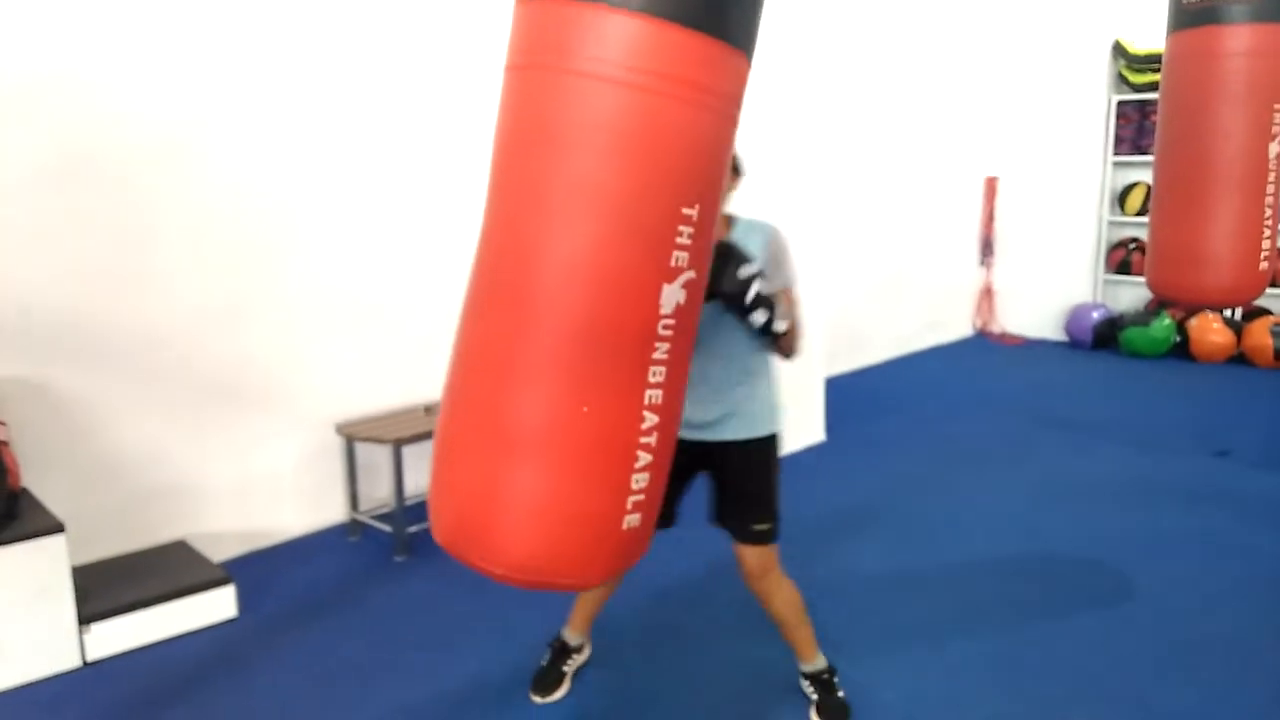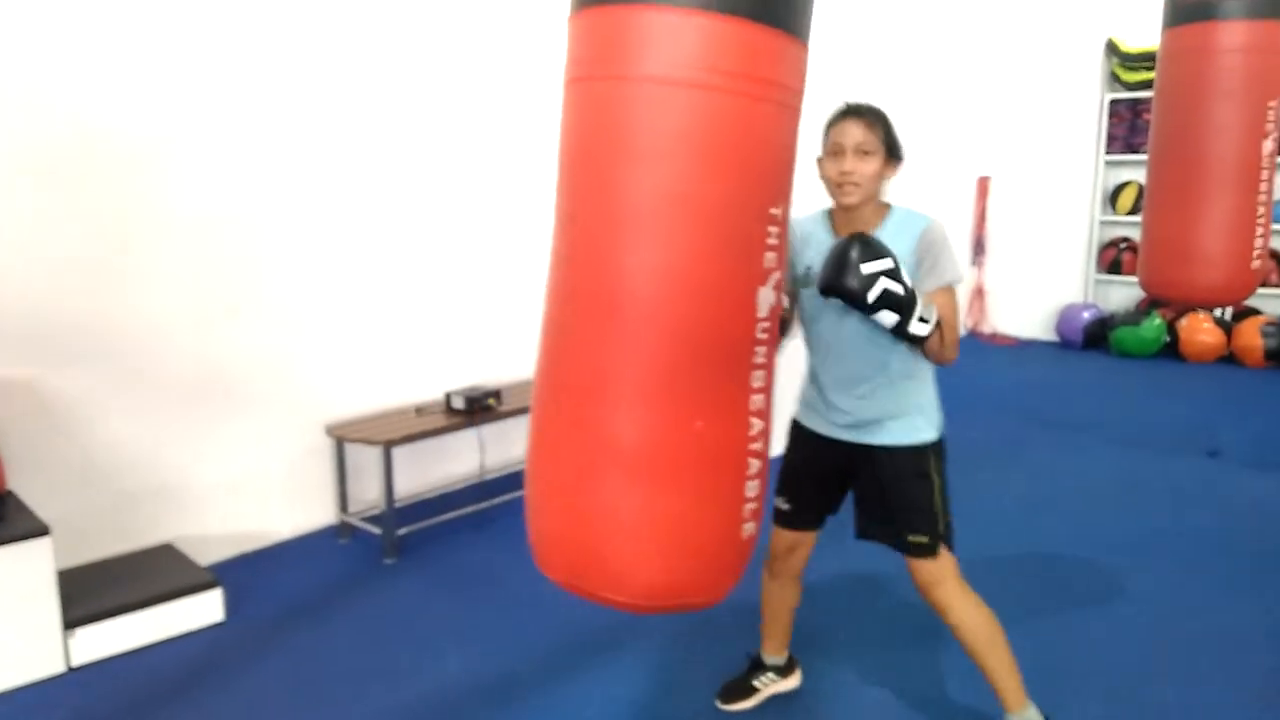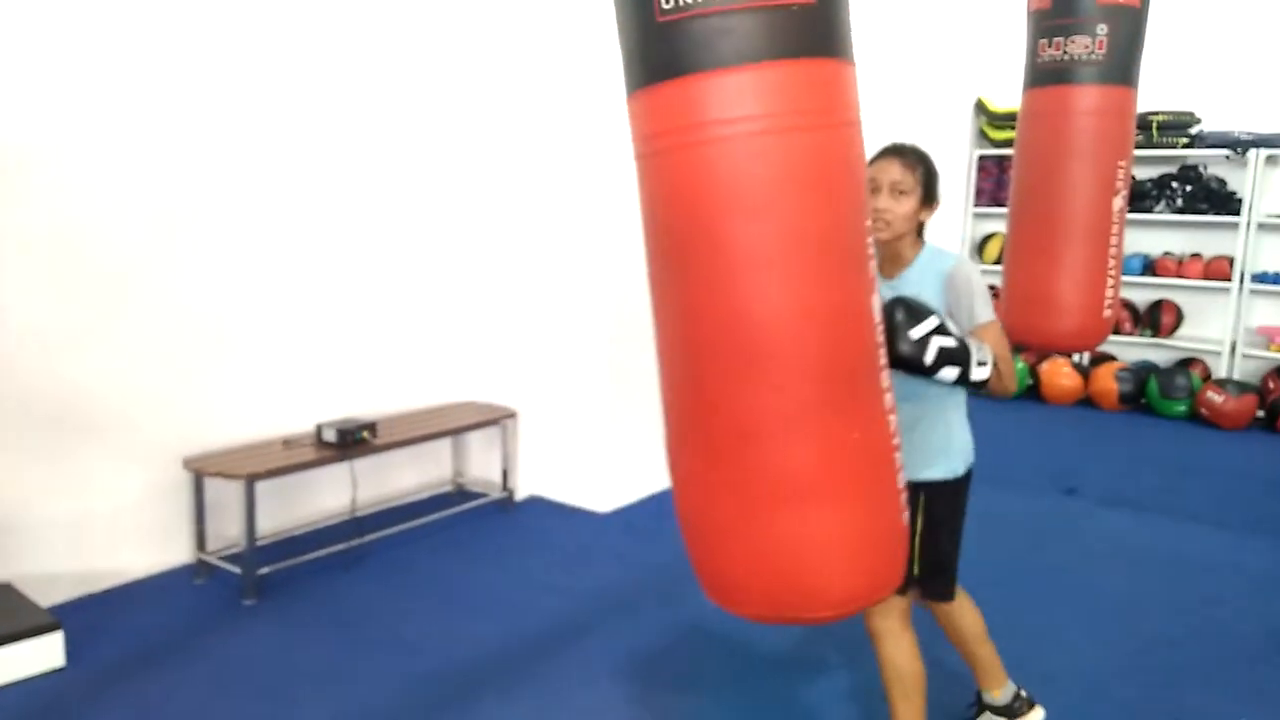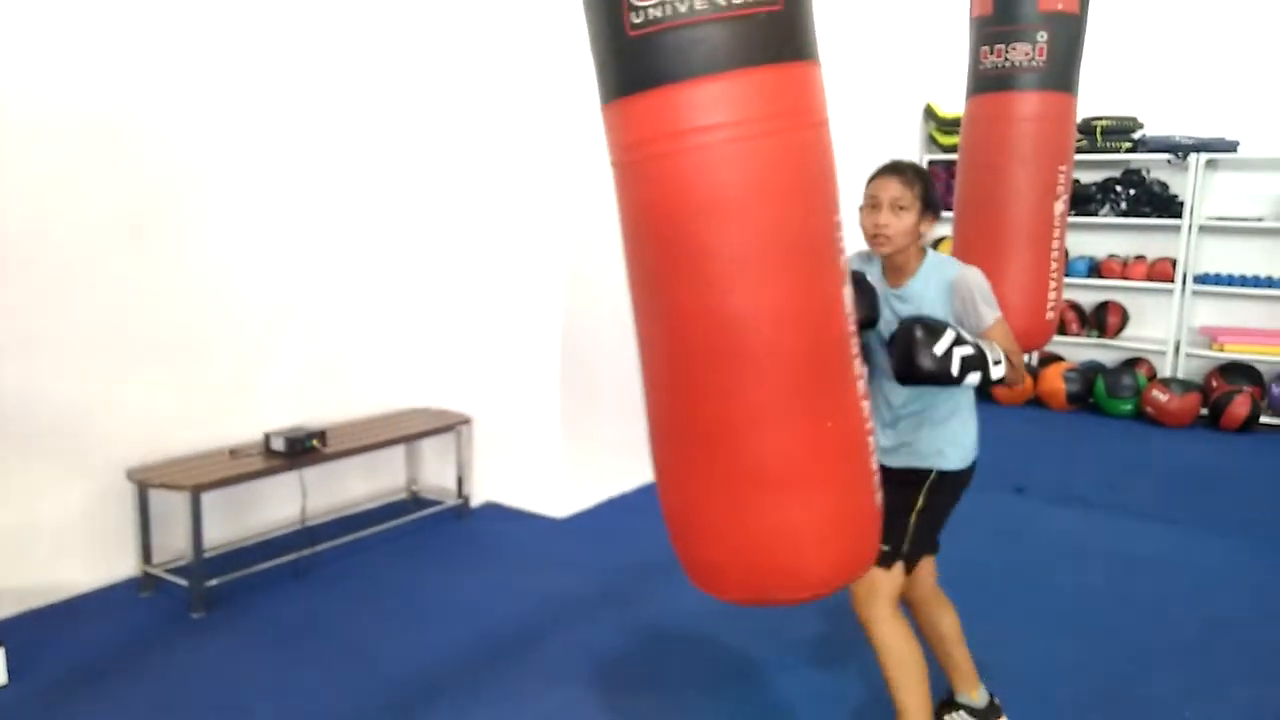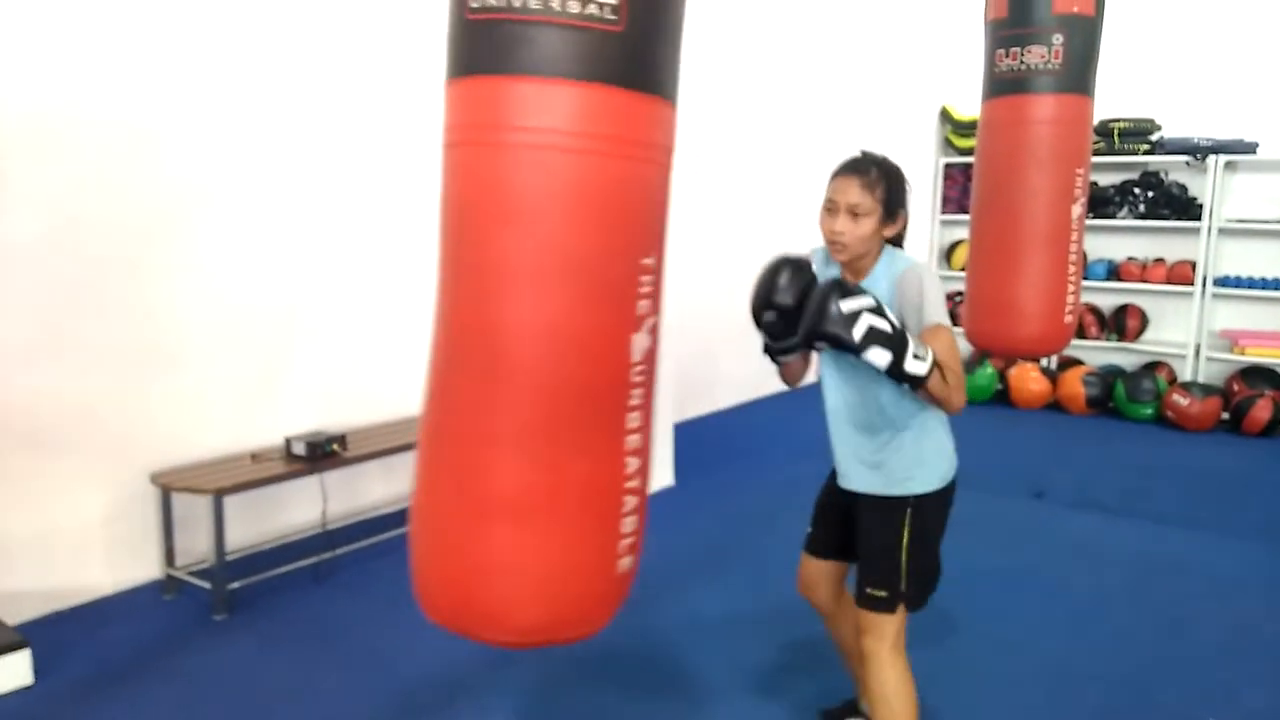
dt=0.5s
person 1, frame 1
left shoulder: (764, 241)
left elbow: (788, 344)
left wrist: (752, 296)
left hip: (745, 427)
right hip: (670, 426)
left knee: (760, 566)
left ankle: (816, 672)
right ankle: (572, 644)
person 1, frame 2
left shoulder: (924, 235)
right shoulder: (800, 236)
left elbow: (944, 346)
left wrist: (892, 295)
left hip: (901, 434)
right hip: (821, 426)
left knee: (938, 581)
right knee: (784, 551)
right ankle: (774, 664)
person 1, frame 3
left shoulder: (953, 275)
left elbow: (1006, 378)
left wrist: (949, 353)
left hip: (931, 468)
left knee: (885, 612)
right knee: (933, 594)
person 1, frame 4
left shoulder: (960, 282)
right shoulder: (860, 272)
left elbow: (1015, 371)
left hip: (938, 457)
right hip: (888, 452)
left knee: (872, 595)
right knee: (918, 582)
person 1, frame 5
left shoulder: (911, 279)
right shoulder: (818, 270)
left elbow: (951, 395)
right elbow: (794, 375)
left wrist: (885, 342)
right wrist: (780, 332)
left hip: (909, 480)
right hip: (853, 468)
left knee: (876, 635)
right knee: (817, 582)
